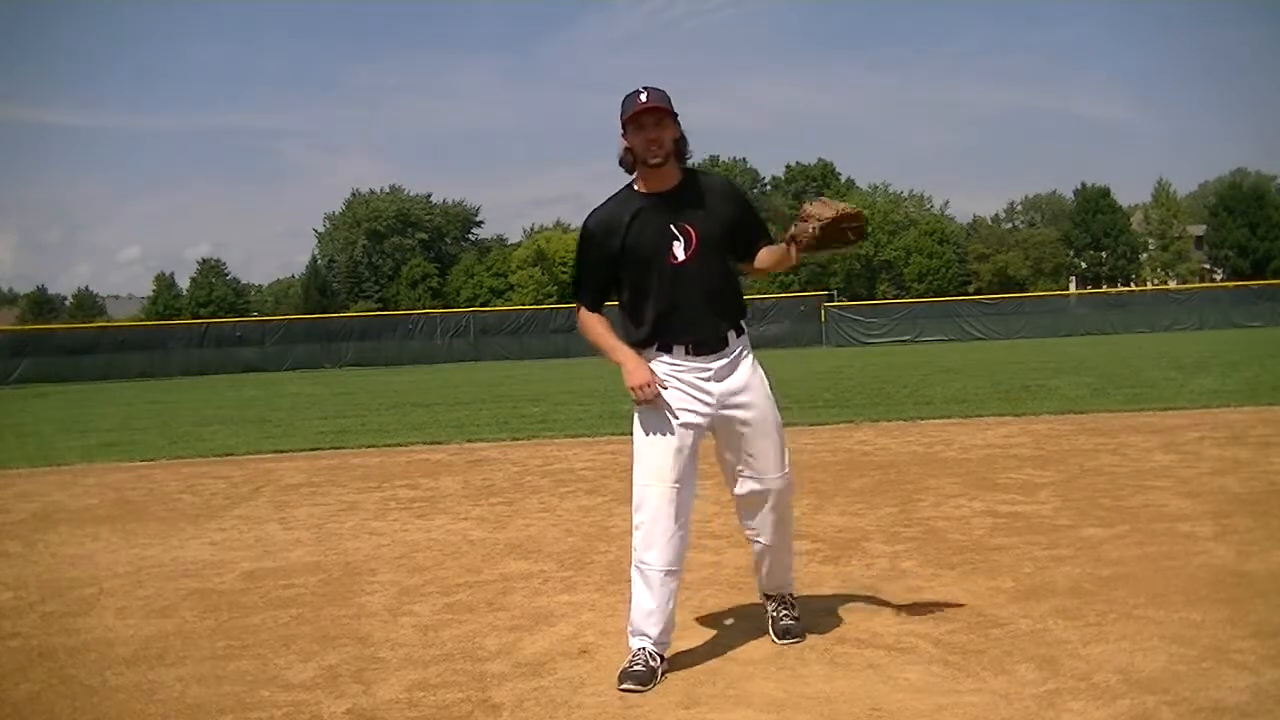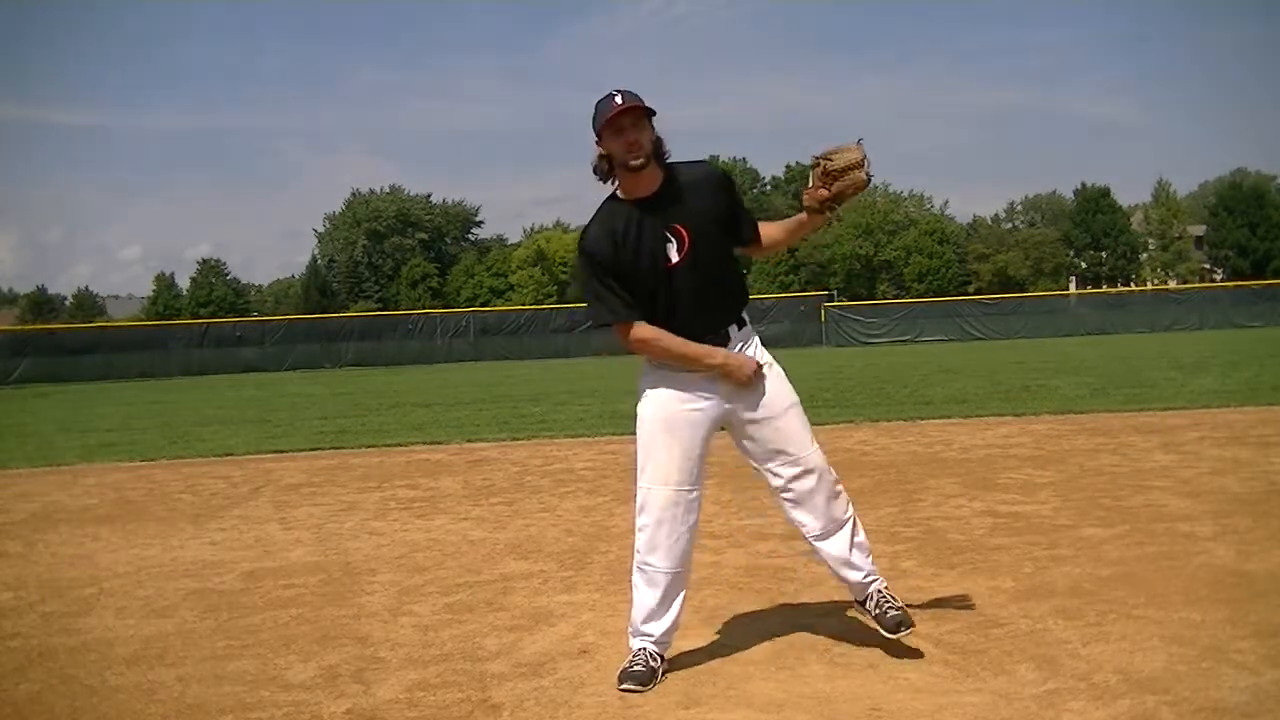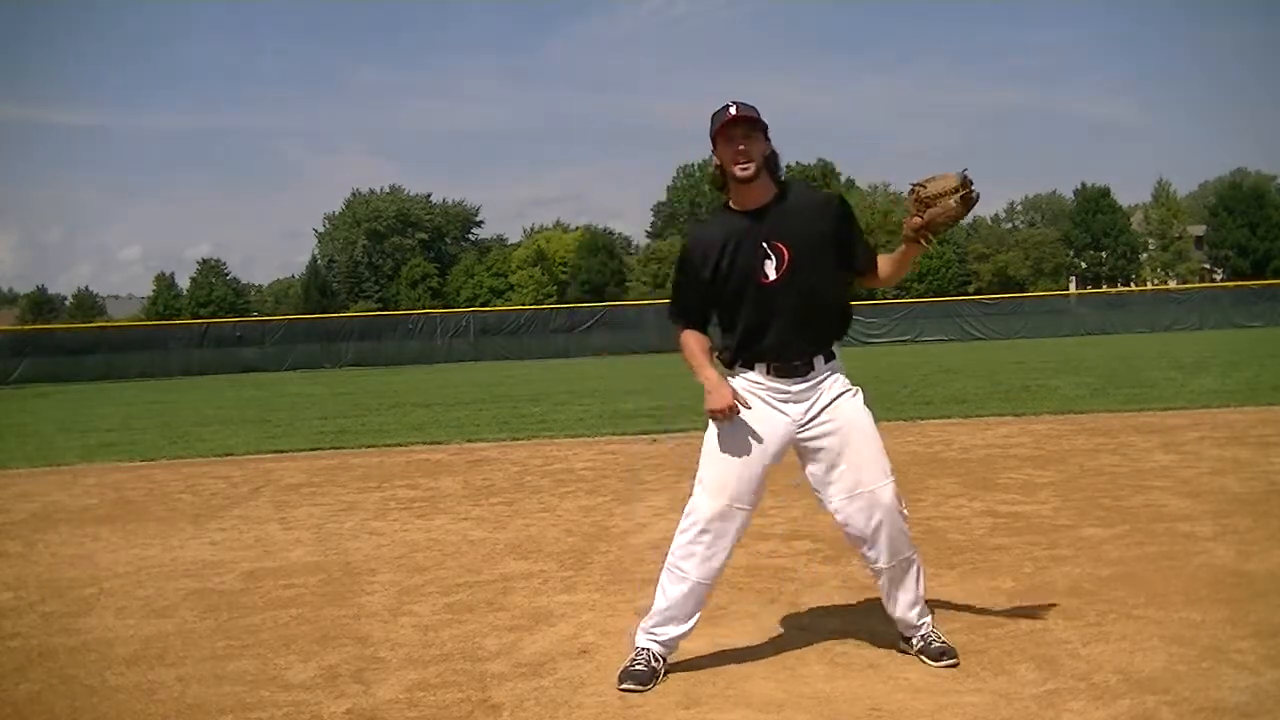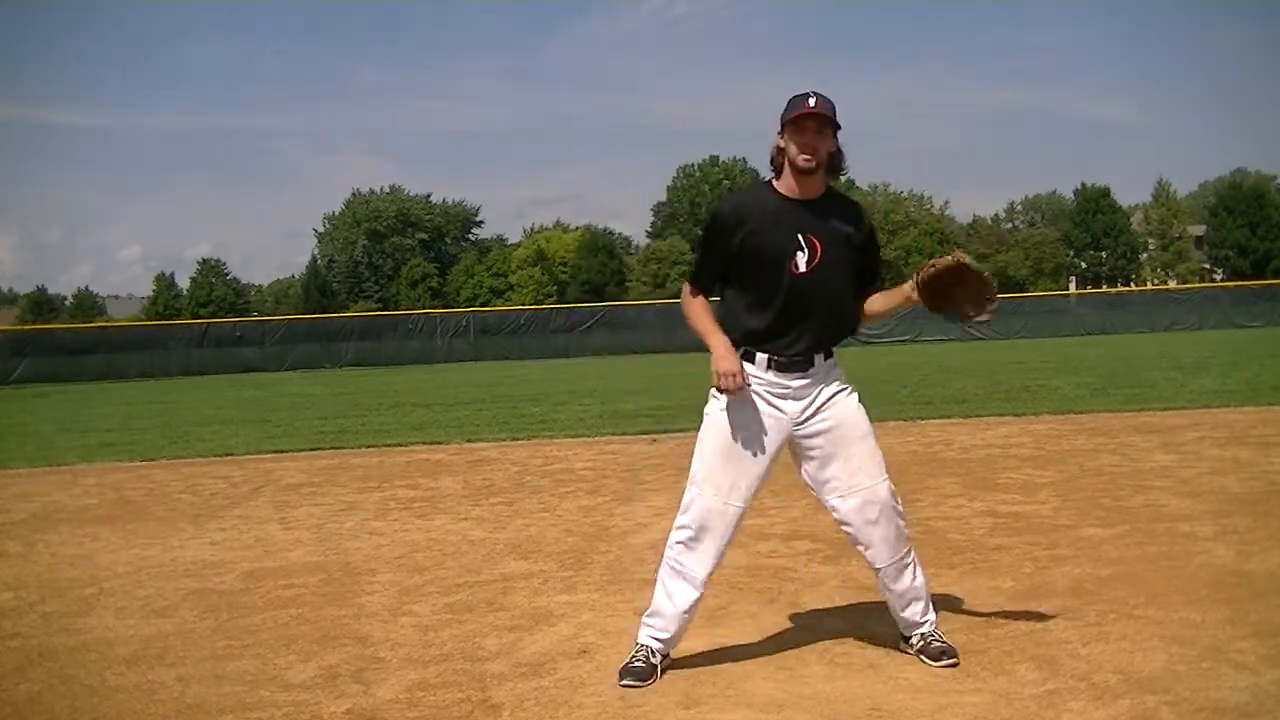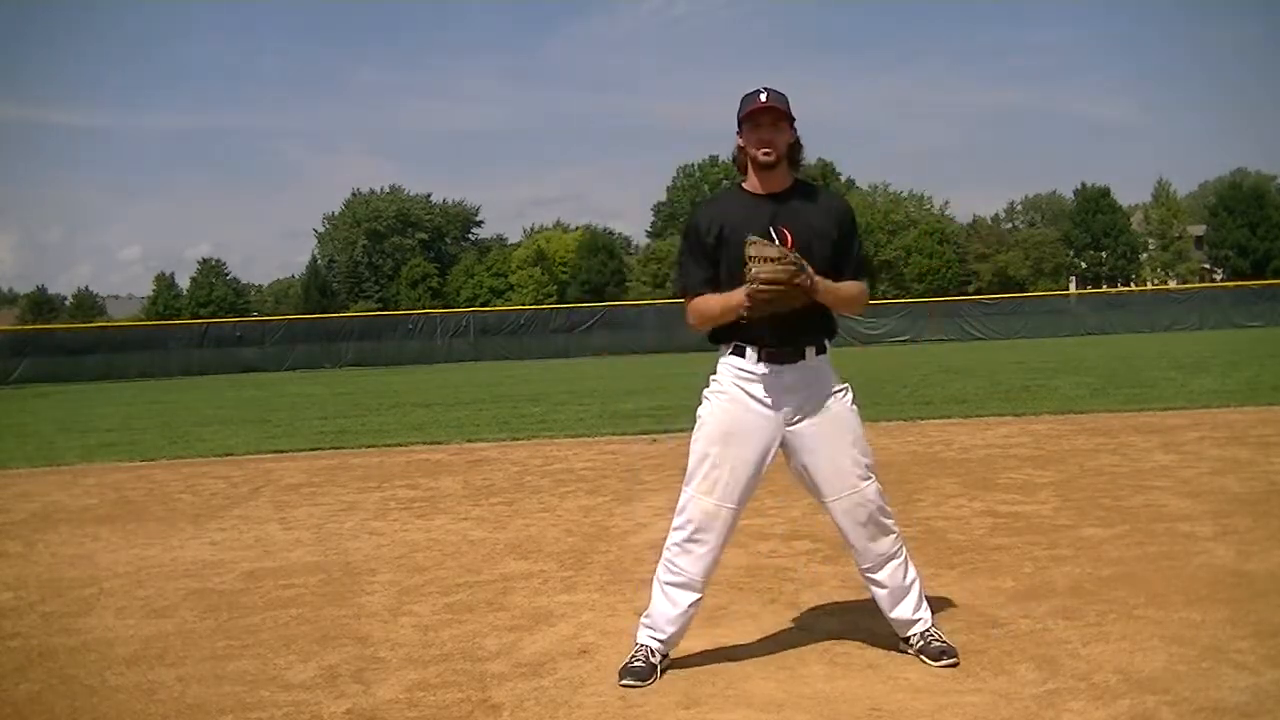
dt=0.4s
person 1, frame 1
left shoulder: (721, 195)
right shoulder: (608, 220)
left elbow: (756, 259)
right elbow: (587, 310)
left wrist: (799, 246)
right wrist: (628, 360)
left hip: (735, 362)
right hip: (666, 375)
left knee: (769, 484)
right knee: (658, 508)
left ankle: (777, 594)
right ankle: (647, 645)
person 1, frame 2
left shoulder: (708, 184)
right shoulder: (601, 236)
left elbow: (753, 241)
right elbow: (632, 332)
left wrist: (813, 217)
right wrist: (718, 361)
left hip: (745, 353)
right hip: (674, 375)
left knee: (807, 475)
right knee: (662, 512)
left ankle: (865, 586)
right ankle: (648, 644)
person 1, frame 3
left shoulder: (822, 208)
right shoulder: (706, 241)
left elbow: (874, 276)
right elbow: (690, 329)
left wrist: (913, 242)
right wrist: (711, 380)
left hip: (824, 387)
right hip: (748, 393)
left knee: (879, 508)
right knee: (707, 523)
left ankle: (915, 625)
right ankle: (653, 644)
person 1, frame 4
left shoulder: (854, 220)
right shoulder: (736, 211)
left elbow: (864, 305)
right elbow: (693, 293)
left wrist: (919, 291)
right wrist: (719, 346)
left hip: (823, 385)
right hip: (752, 384)
left knee: (877, 509)
right knee: (703, 518)
left ankle: (918, 625)
right ankle: (652, 640)
person 1, frame 5
left shoulder: (830, 207)
right shoulder: (711, 215)
left elbow: (859, 296)
right elbow: (695, 313)
left wrist: (816, 287)
right wrist: (742, 293)
left hip: (816, 377)
right hip: (741, 380)
left knee: (864, 508)
right knee: (701, 517)
left ankle: (914, 624)
right ankle: (654, 640)
